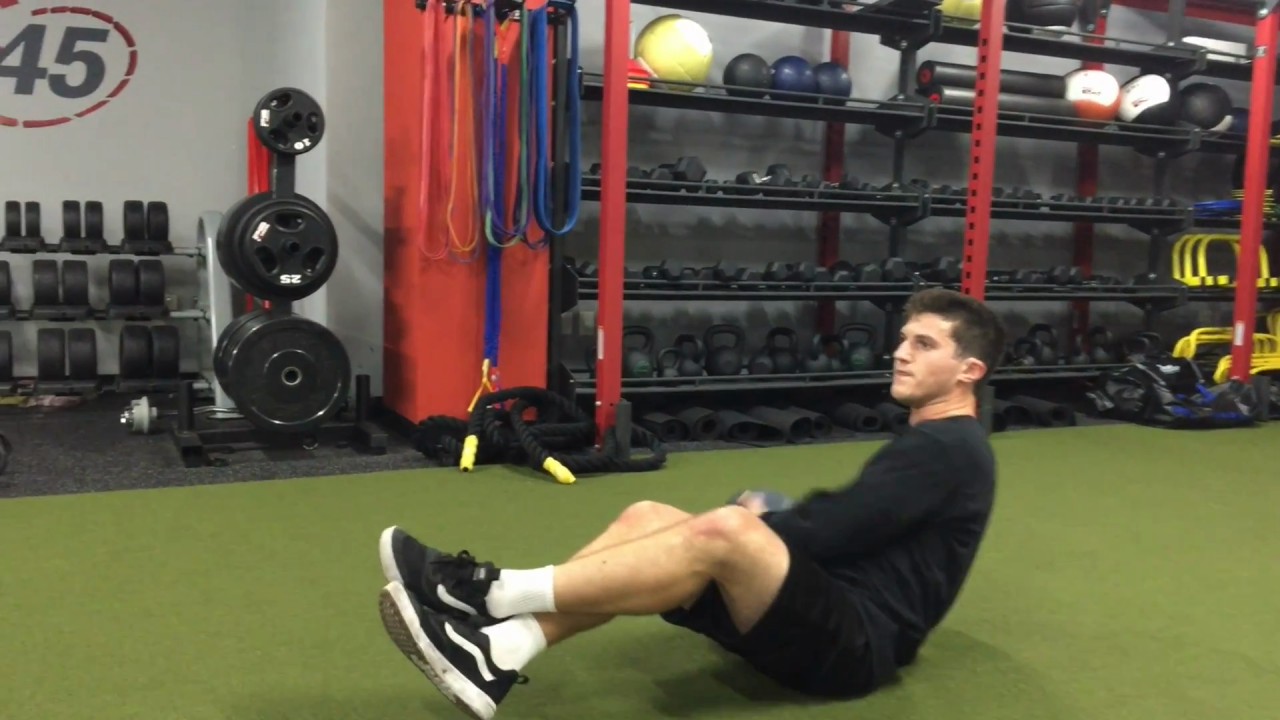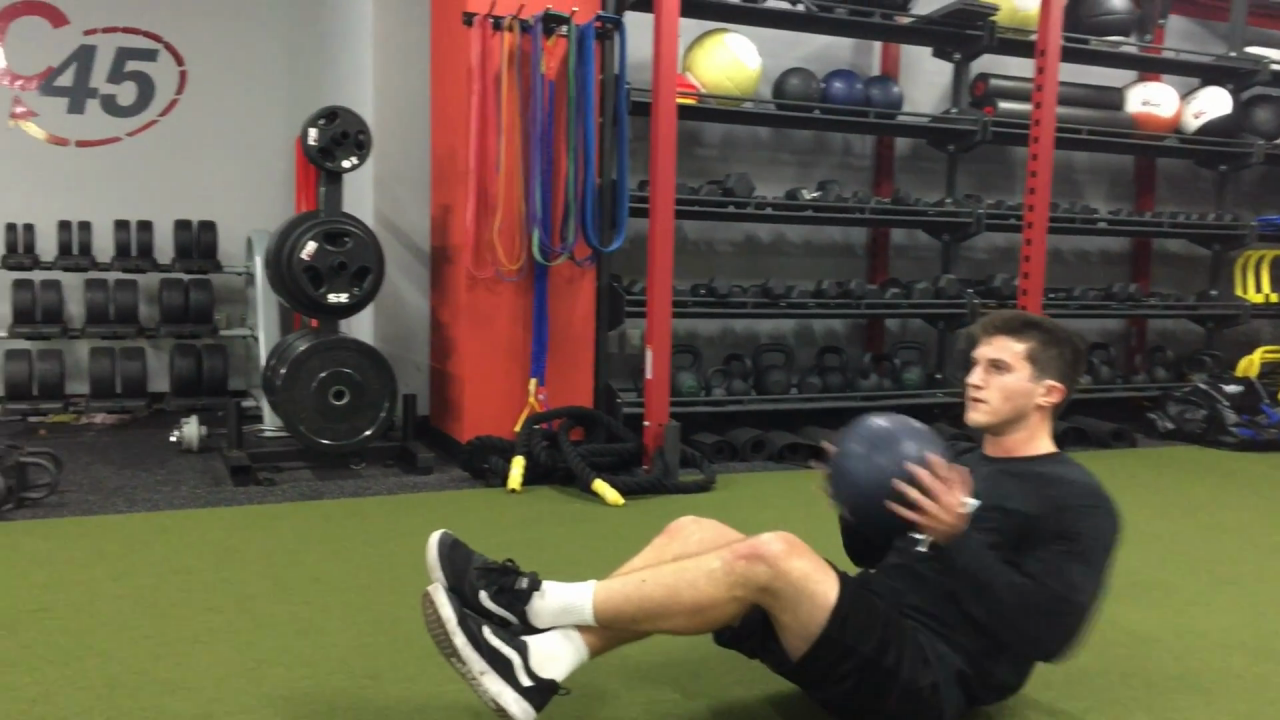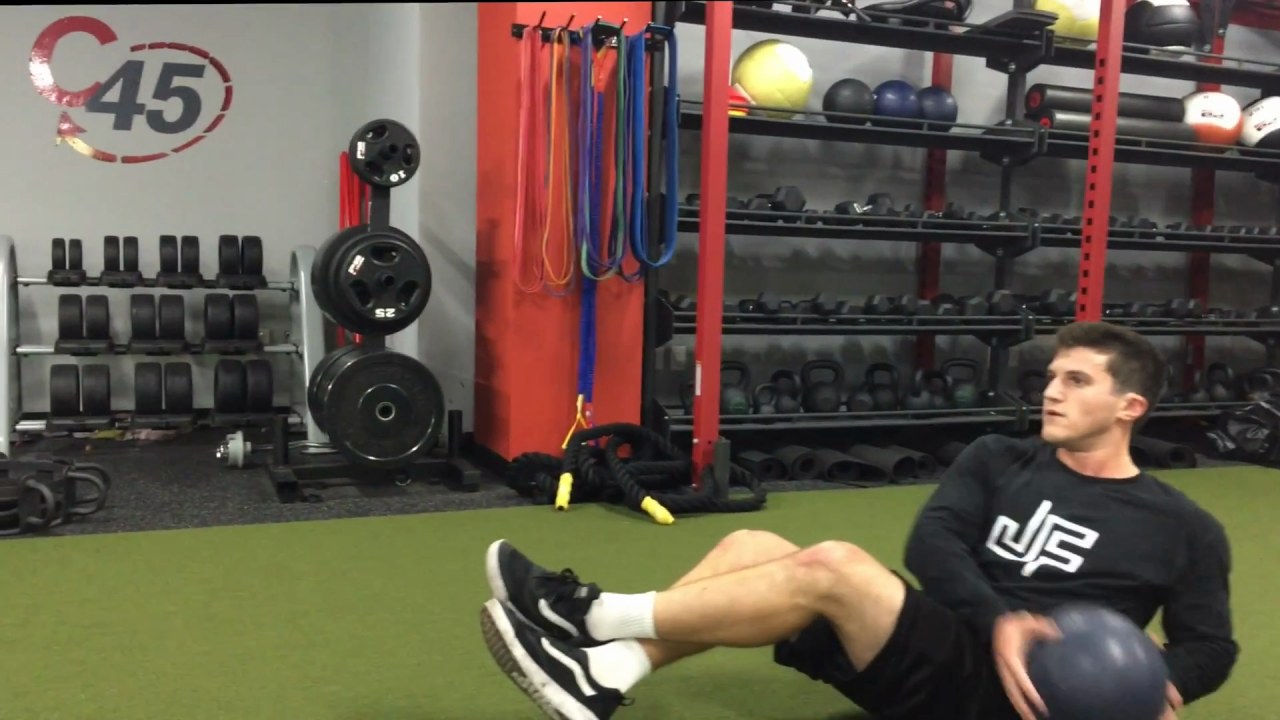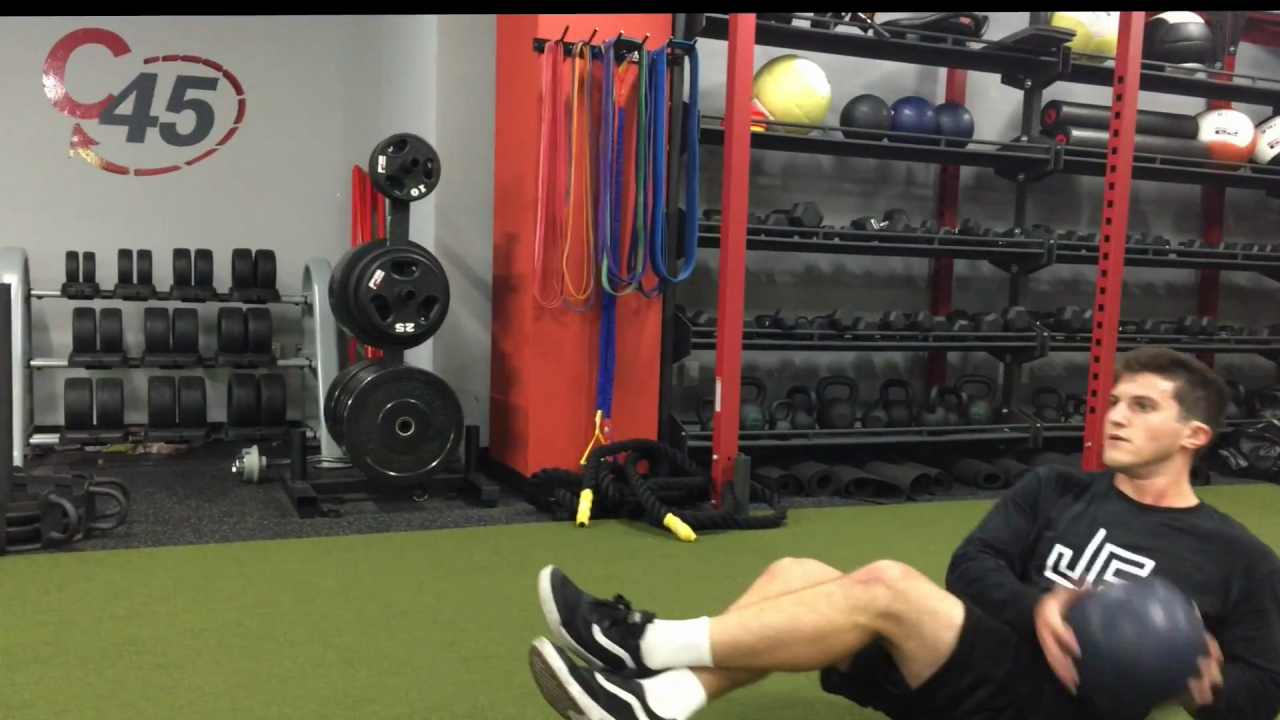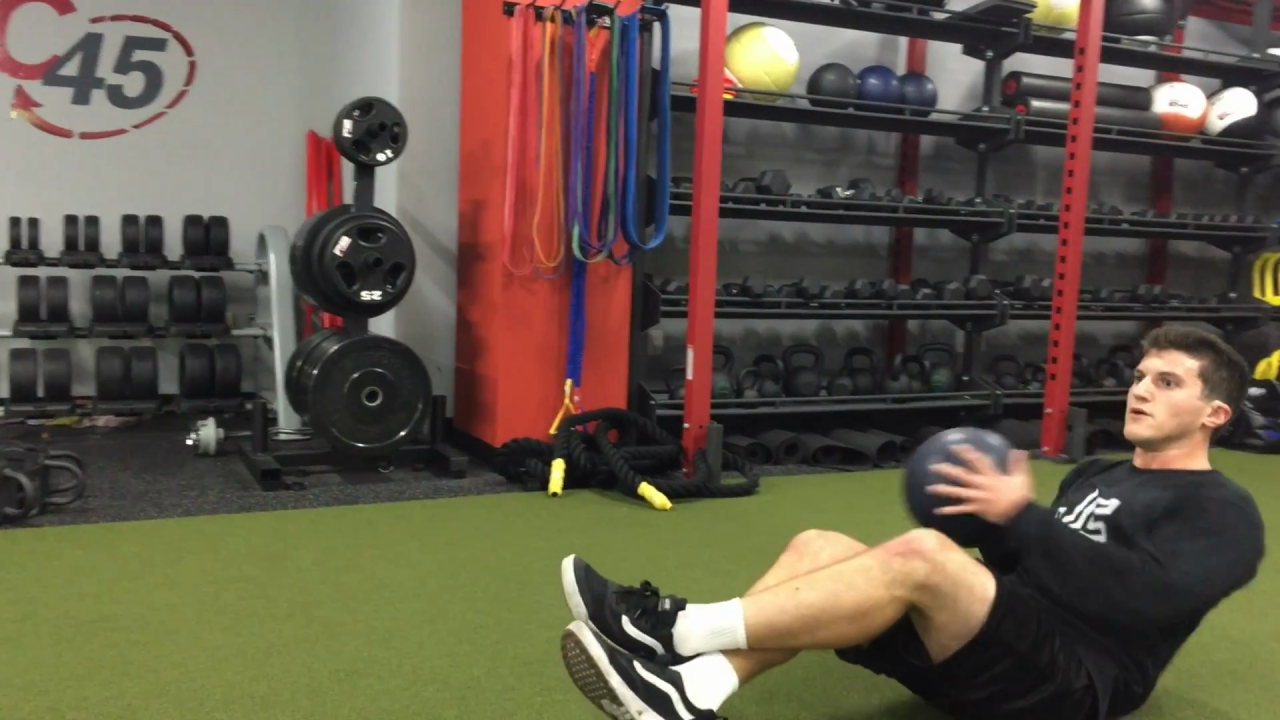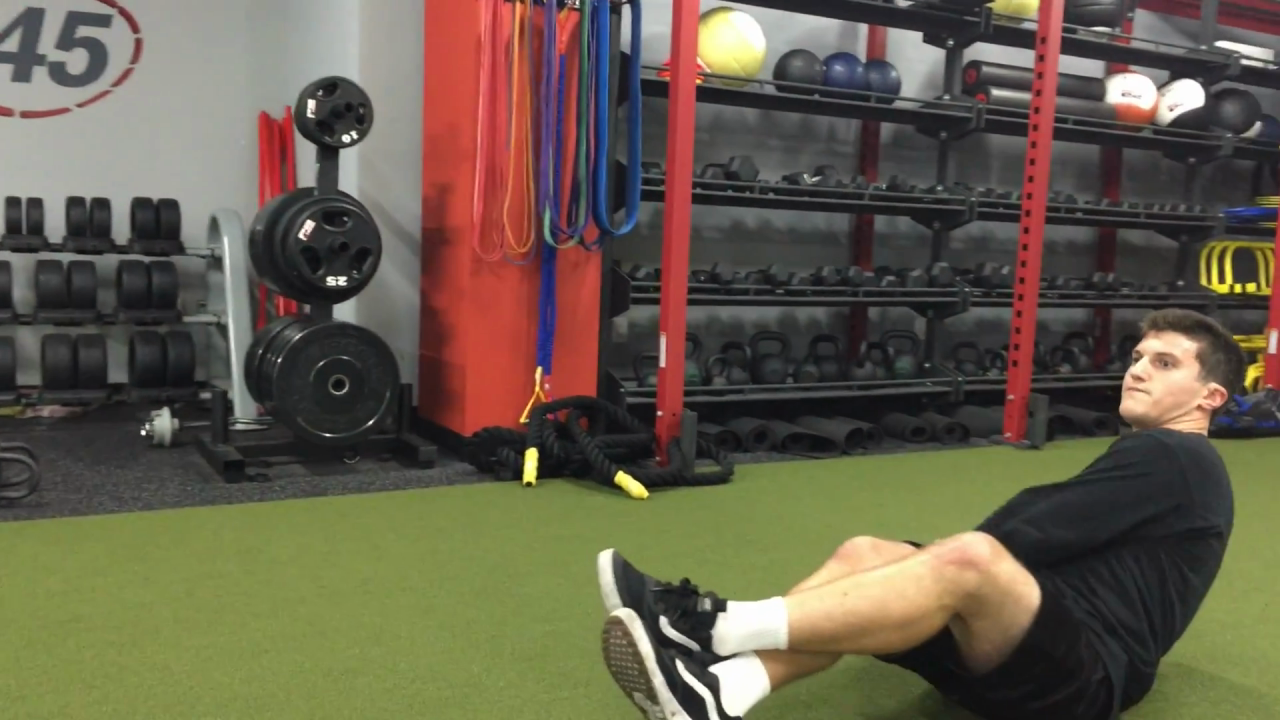
dt=0.4s
person 1, frame 1
left shoulder: (949, 450)
right shoulder: (927, 441)
left elbow: (835, 527)
left wrist: (759, 528)
right wrist: (767, 533)
left hip: (853, 641)
right hip: (815, 603)
left knee: (726, 530)
right knee: (648, 518)
left ankle: (501, 591)
right ankle: (496, 655)
person 1, frame 2
left shoulder: (1074, 501)
right shoulder: (967, 463)
left elbow: (1046, 633)
left wrist: (956, 538)
right hip: (873, 626)
left knee: (772, 554)
right knee: (693, 533)
left ankle: (541, 603)
right ankle: (540, 663)
person 1, frame 3
left shoulder: (1181, 529)
right shoulder: (1000, 460)
left elbow: (1213, 648)
right elbow: (931, 540)
right wrist: (1000, 618)
right hip: (942, 647)
left knee: (833, 564)
right knee: (749, 549)
left ankle: (602, 616)
person 1, frame 4
right shoulder: (1056, 490)
right elbow: (971, 567)
right wrist: (1036, 609)
left knee: (888, 585)
right knee: (798, 575)
left ankle: (654, 644)
person 1, frame 5
left shoulder: (1222, 512)
right shoulder: (1096, 473)
left elbow: (1136, 597)
left wrist: (1023, 514)
right wrist: (994, 525)
right hip: (996, 649)
left knee: (921, 555)
right knee: (818, 546)
left ankle: (684, 629)
person 1, frame 6
left shoulder: (1175, 459)
right shoulder: (1145, 466)
left elbow: (1042, 533)
left wrist: (961, 560)
right hip: (1006, 640)
left knee: (969, 560)
right knee: (868, 555)
left ankle: (722, 625)
